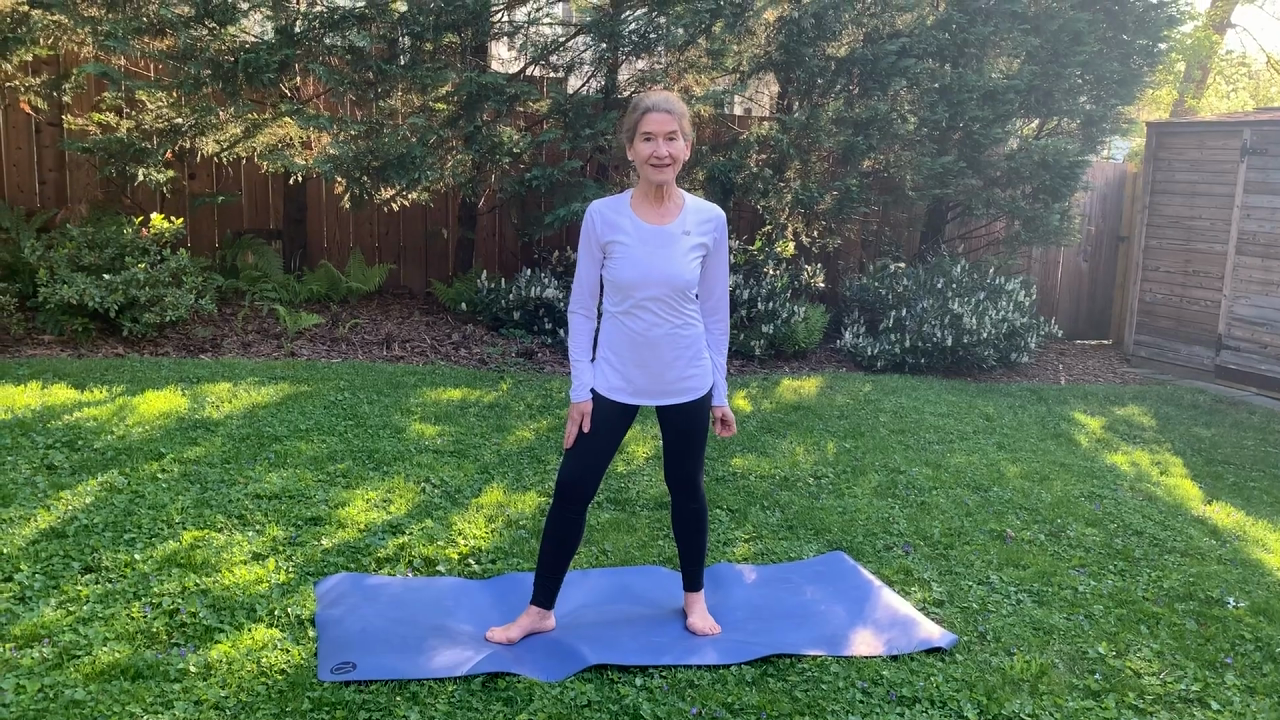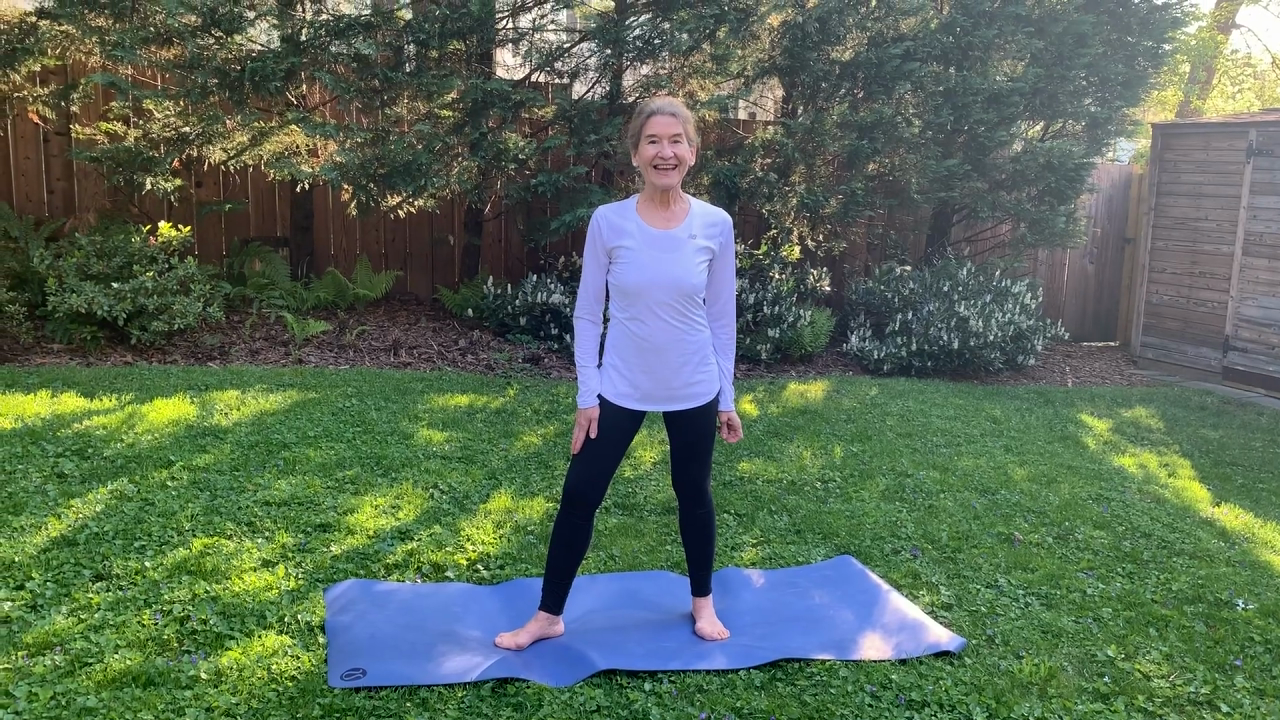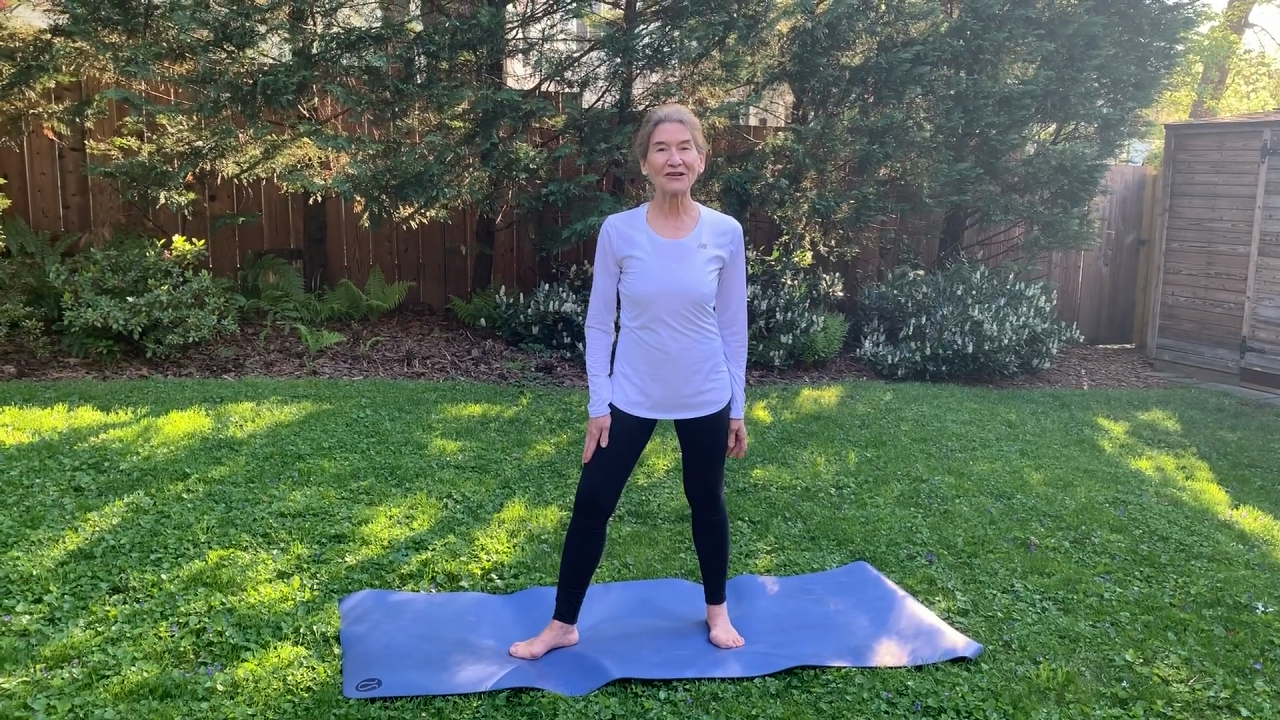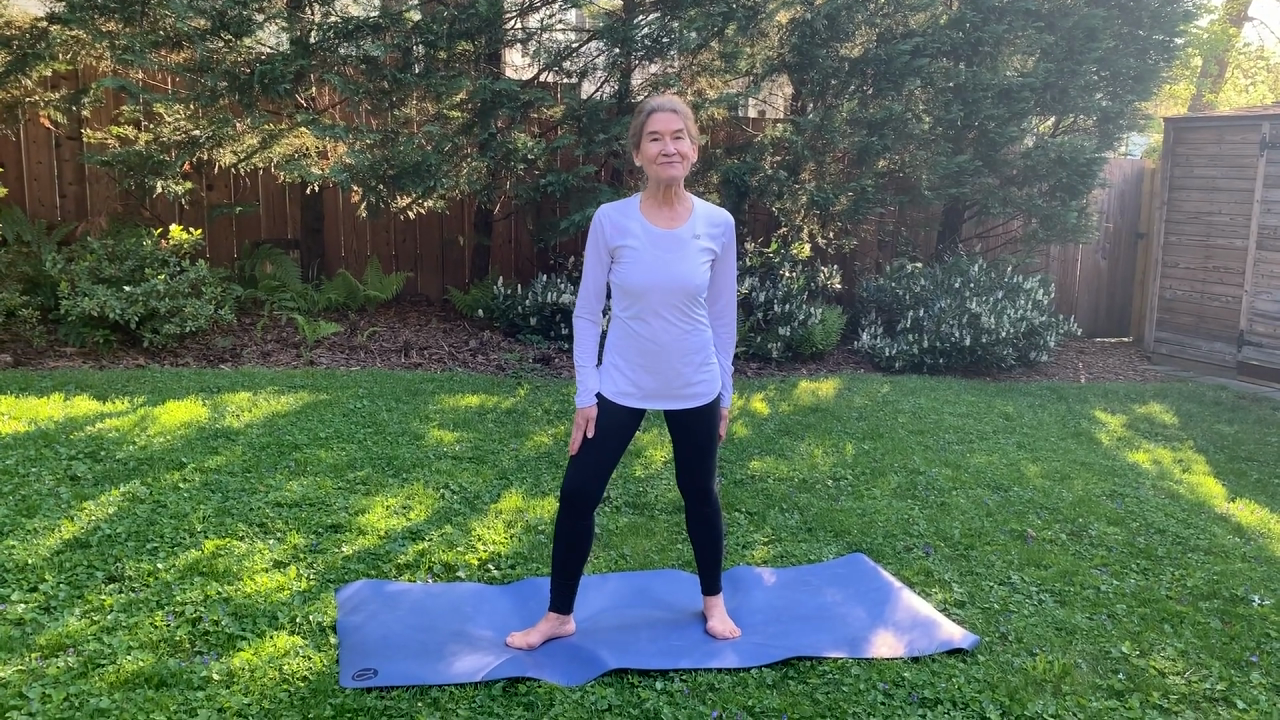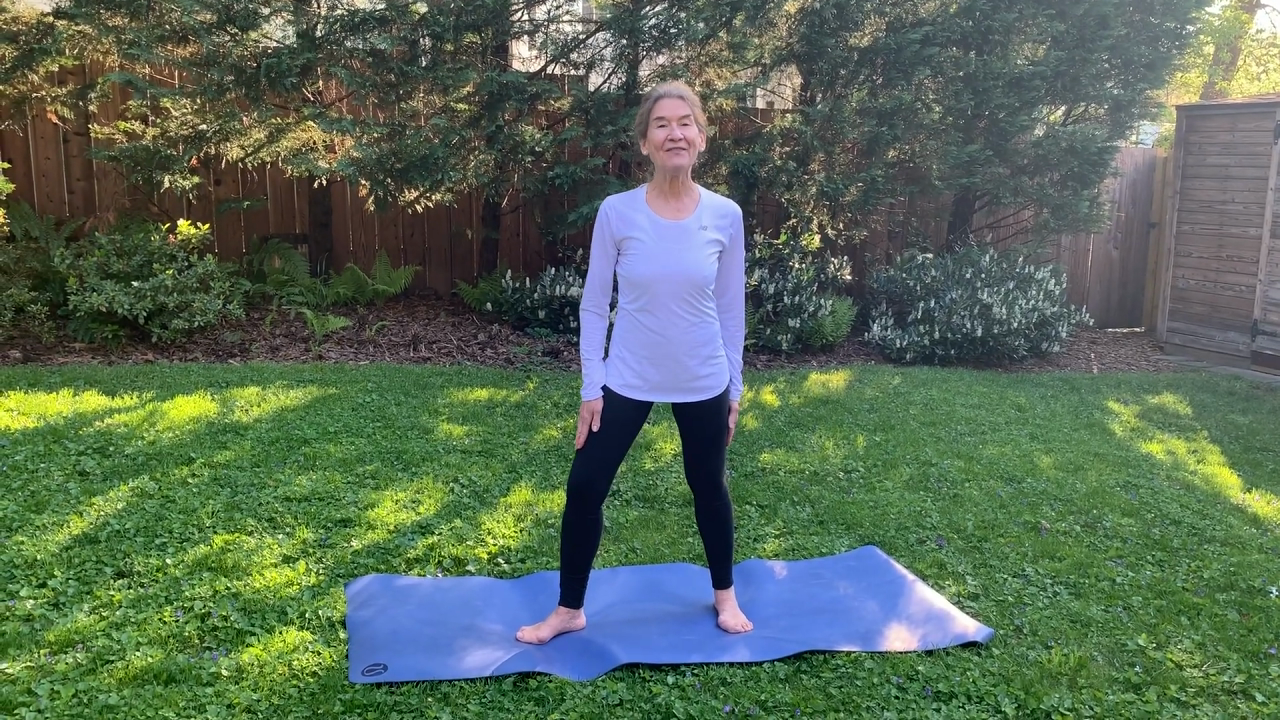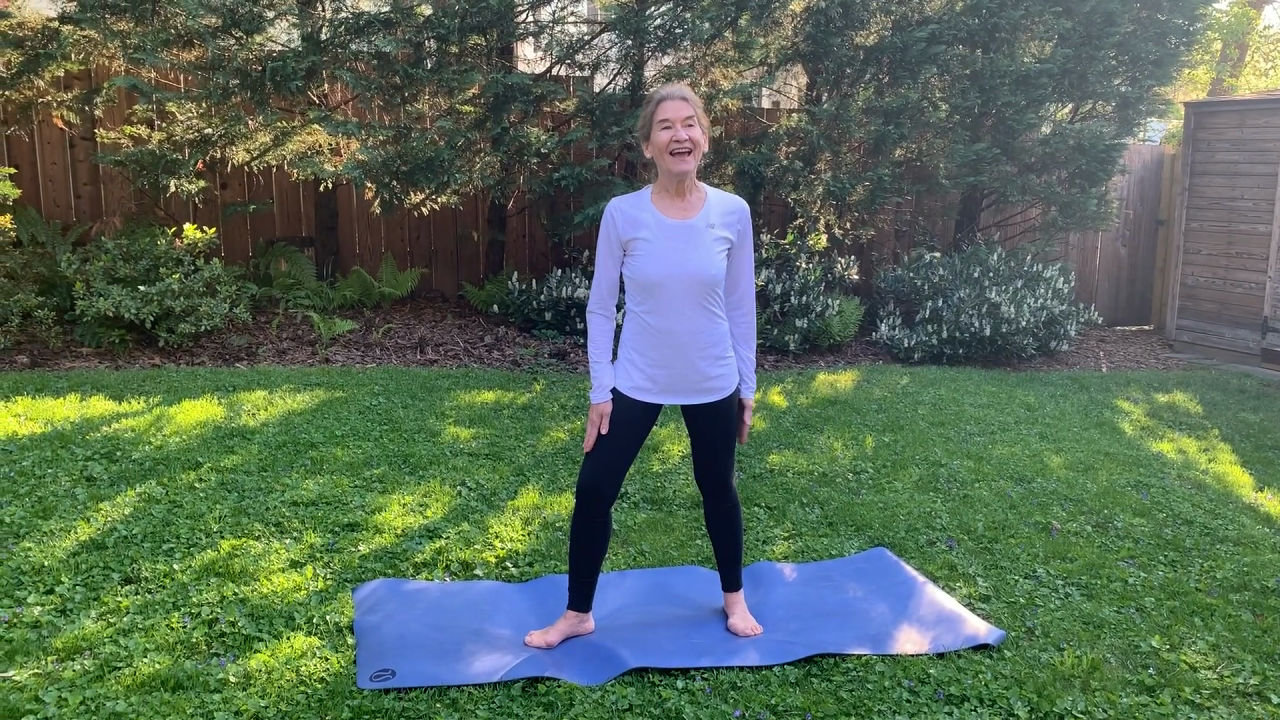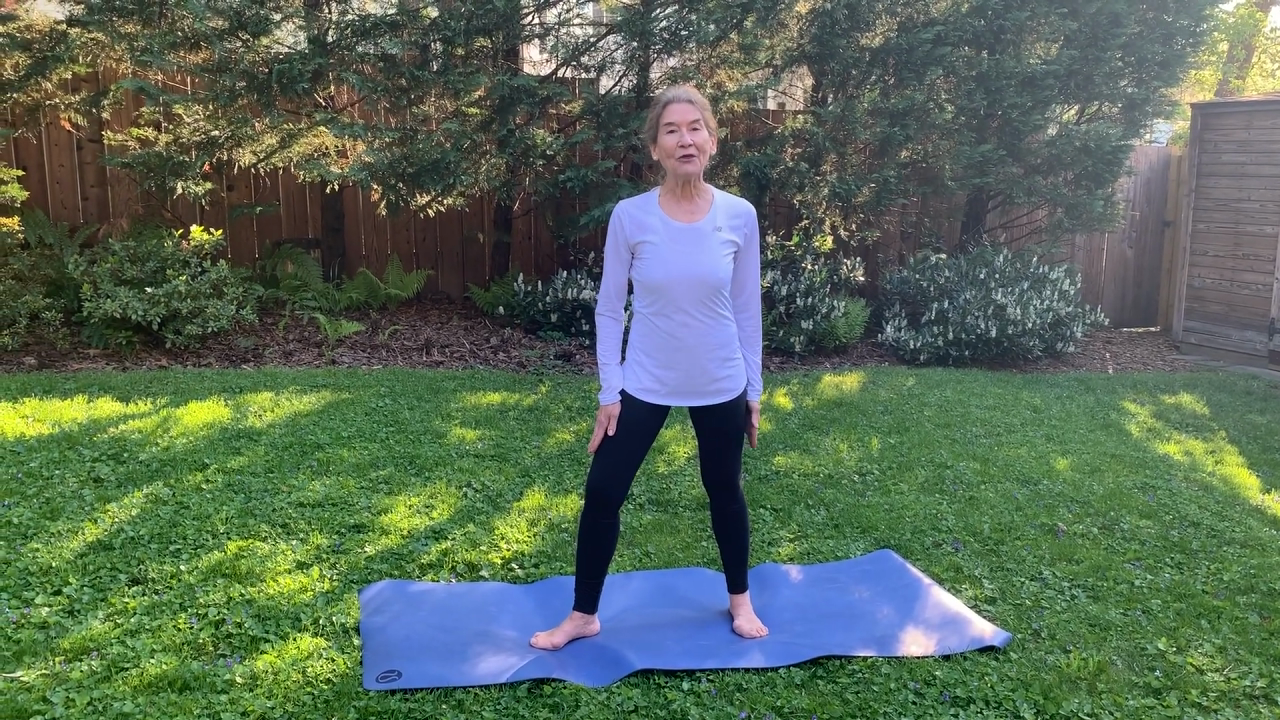
dt=0.7s
person 1, frame 1
left shoulder: (709, 220)
right shoulder: (602, 216)
left elbow: (715, 312)
right elbow: (582, 307)
left wrist: (720, 393)
right wrist: (580, 389)
left hip: (686, 385)
right hip: (615, 383)
left knee: (686, 490)
right knee: (572, 489)
left ankle: (694, 597)
right ankle: (540, 609)
person 1, frame 2
left shoulder: (715, 224)
right shoulder: (608, 222)
left elbow: (721, 317)
right elbow: (588, 313)
left wrist: (727, 397)
right wrist: (586, 394)
left hip: (693, 390)
right hip: (621, 389)
left knee: (694, 494)
right knee: (579, 495)
left ankle: (702, 602)
right ankle: (548, 615)
person 1, frame 3
left shoulder: (726, 232)
right shoulder: (618, 231)
left elbow: (733, 324)
right elbow: (599, 322)
left wrist: (737, 405)
right wrist: (598, 404)
left hip: (704, 398)
right hip: (632, 397)
left knee: (707, 502)
right knee: (591, 504)
left ankle: (717, 609)
right ankle: (563, 623)
person 1, frame 4
left shoulder: (718, 224)
right shoulder: (610, 220)
left elbow: (722, 315)
right elbow: (587, 311)
left wrist: (725, 392)
right wrist: (585, 393)
left hip: (694, 389)
right hip: (621, 387)
left knee: (700, 494)
right knee: (577, 494)
left ankle: (713, 600)
right ankle: (559, 615)
person 1, frame 5
left shoulder: (725, 215)
right shoulder: (616, 212)
left elbow: (731, 308)
right elbow: (594, 304)
left wrist: (734, 387)
right wrist: (591, 387)
left hip: (702, 382)
right hip: (628, 380)
left knee: (709, 488)
right knee: (584, 488)
left ankle: (724, 594)
right ankle: (569, 609)
person 1, frame 6
left shoulder: (732, 213)
right shoulder: (621, 214)
left elbow: (741, 305)
right elbow: (601, 306)
left wrist: (748, 383)
right wrist: (599, 389)
left hip: (712, 383)
right hip: (636, 382)
left knee: (718, 489)
right knee: (593, 490)
left ankle: (734, 597)
right ankle: (577, 613)
person 1, frame 7
left shoulder: (740, 216)
right shoulder: (629, 216)
left elbow: (747, 309)
right elbow: (610, 308)
left wrist: (754, 388)
right wrist: (609, 391)
left hip: (720, 385)
right hip: (645, 384)
left knee: (725, 492)
right knee: (602, 492)
left ankle: (739, 599)
right ankle: (583, 614)
